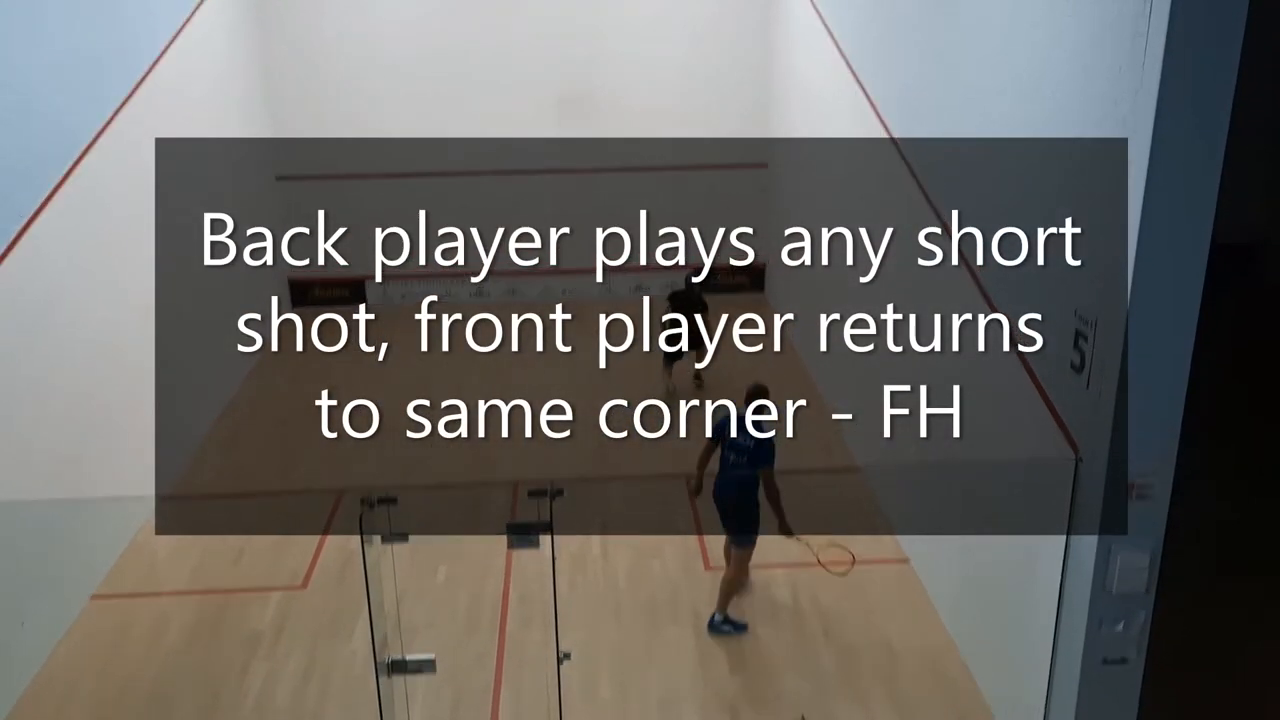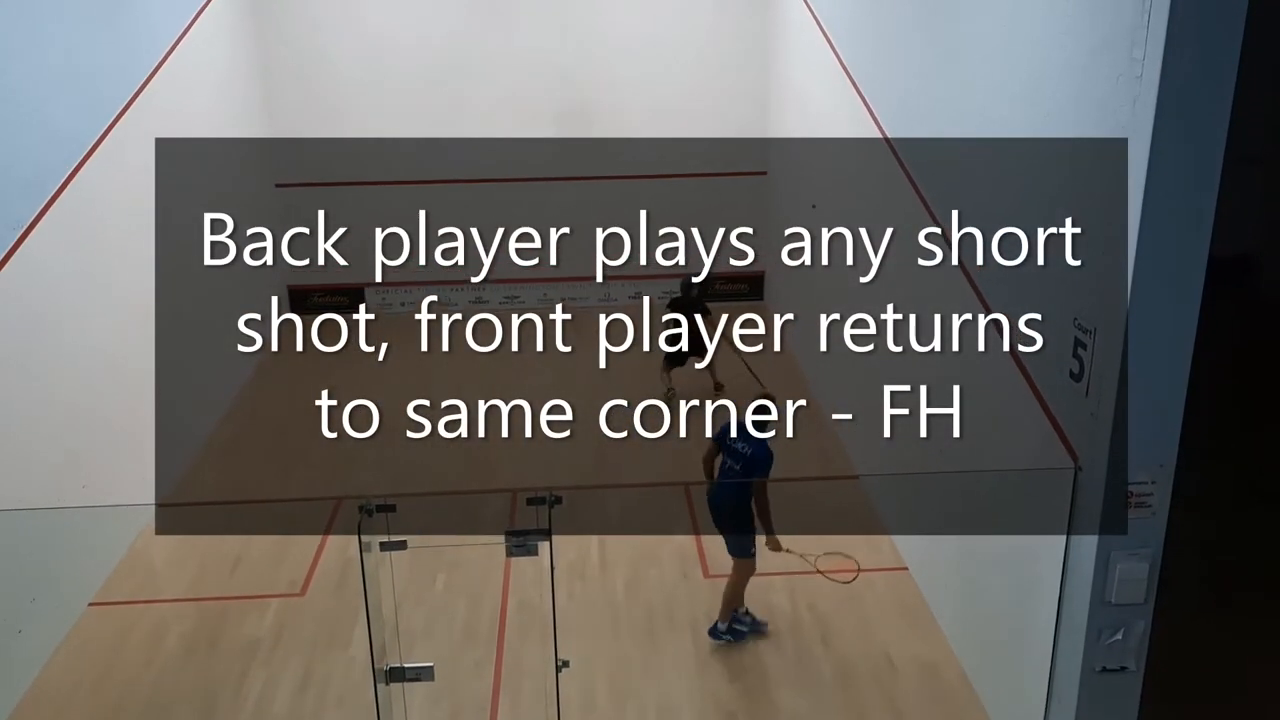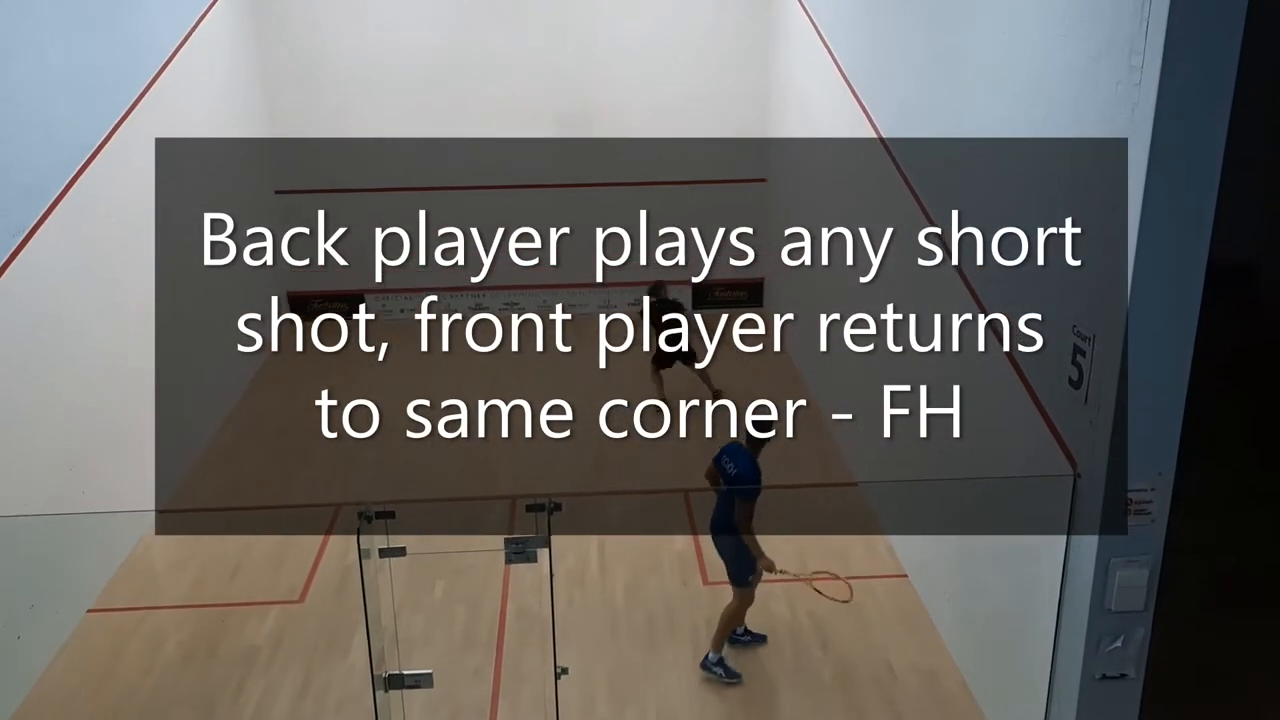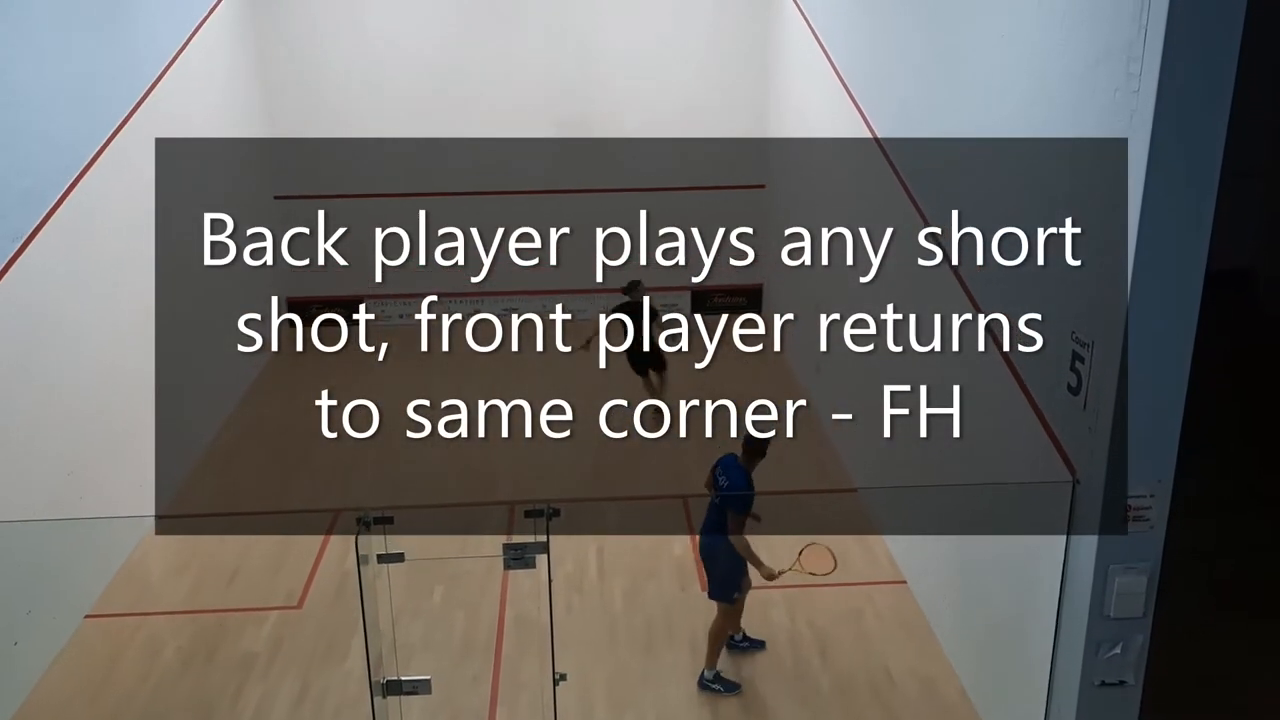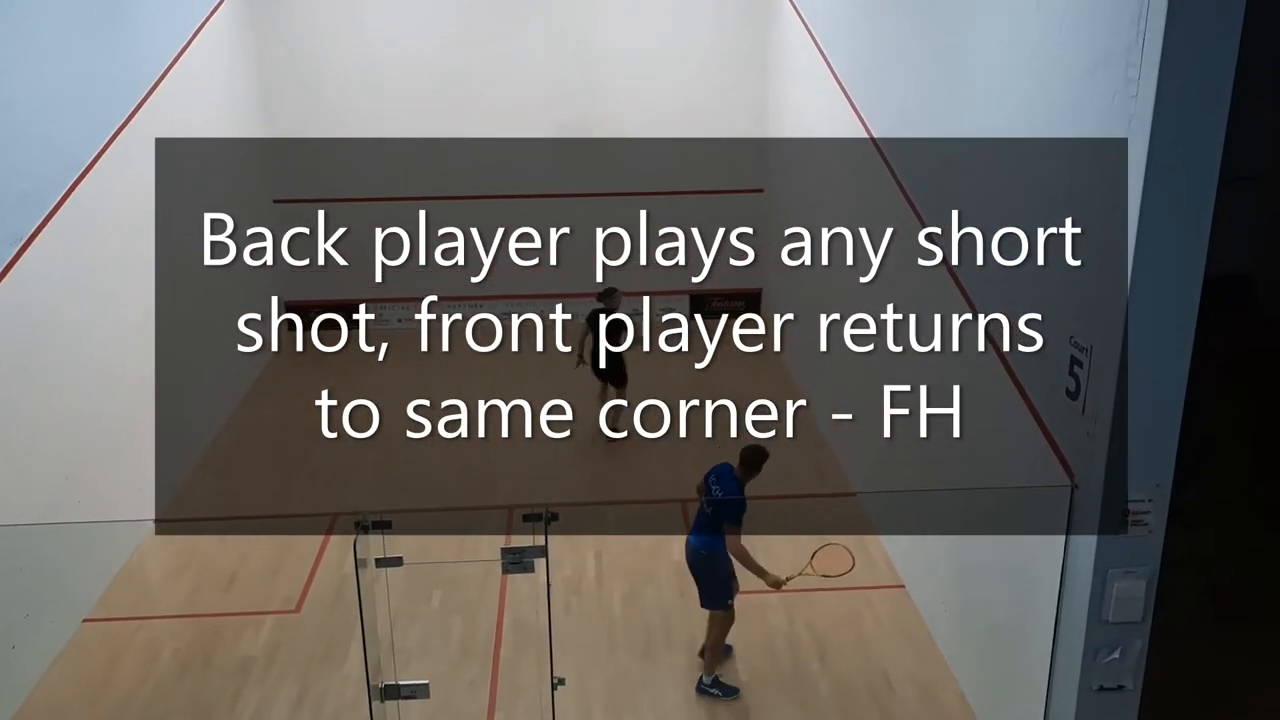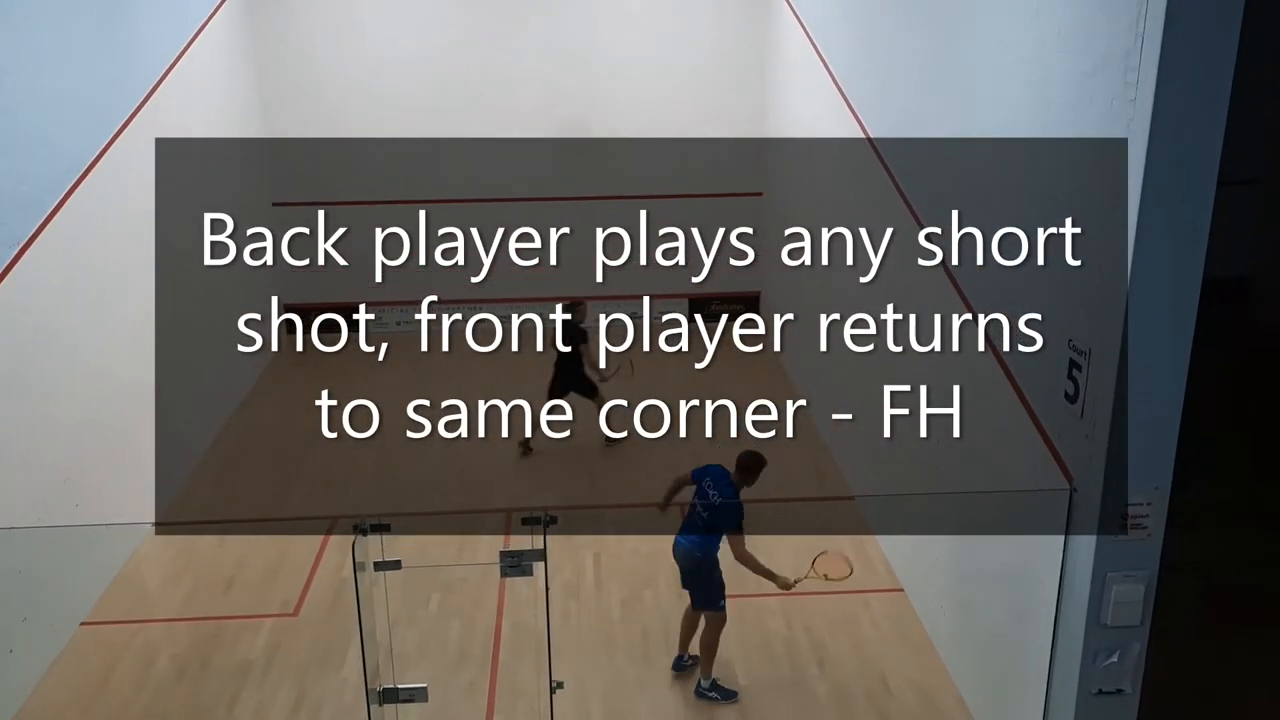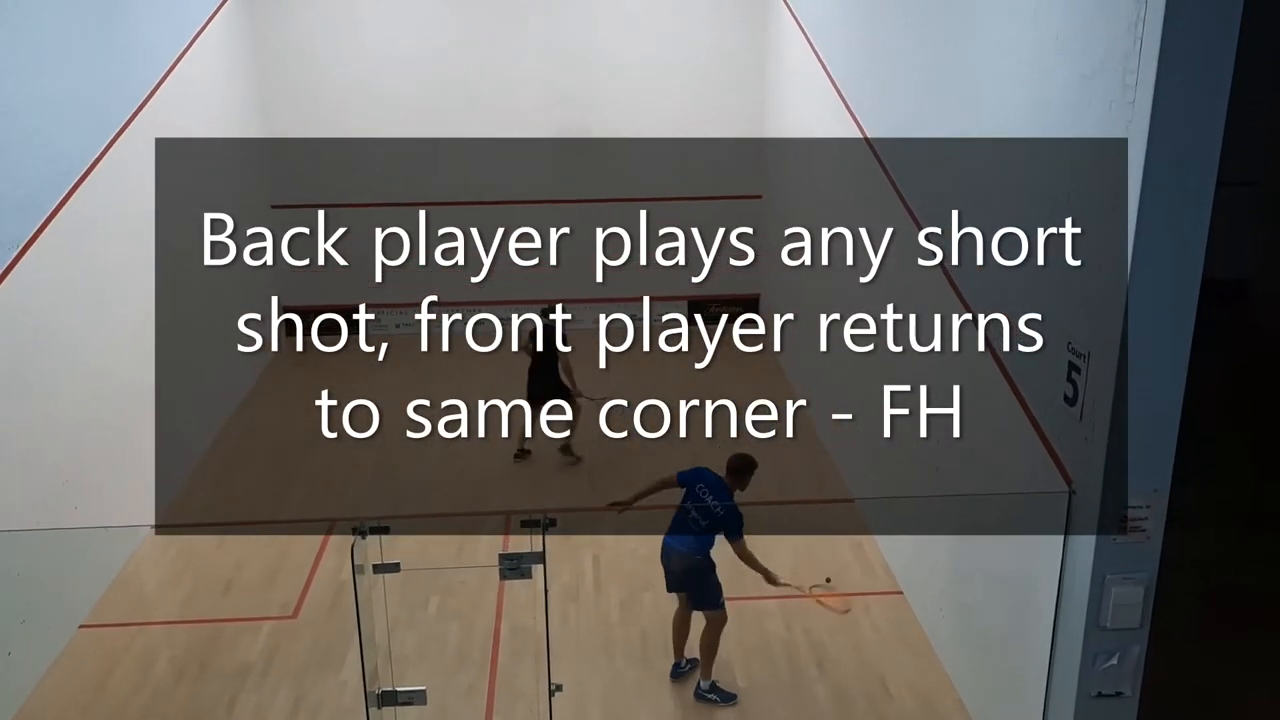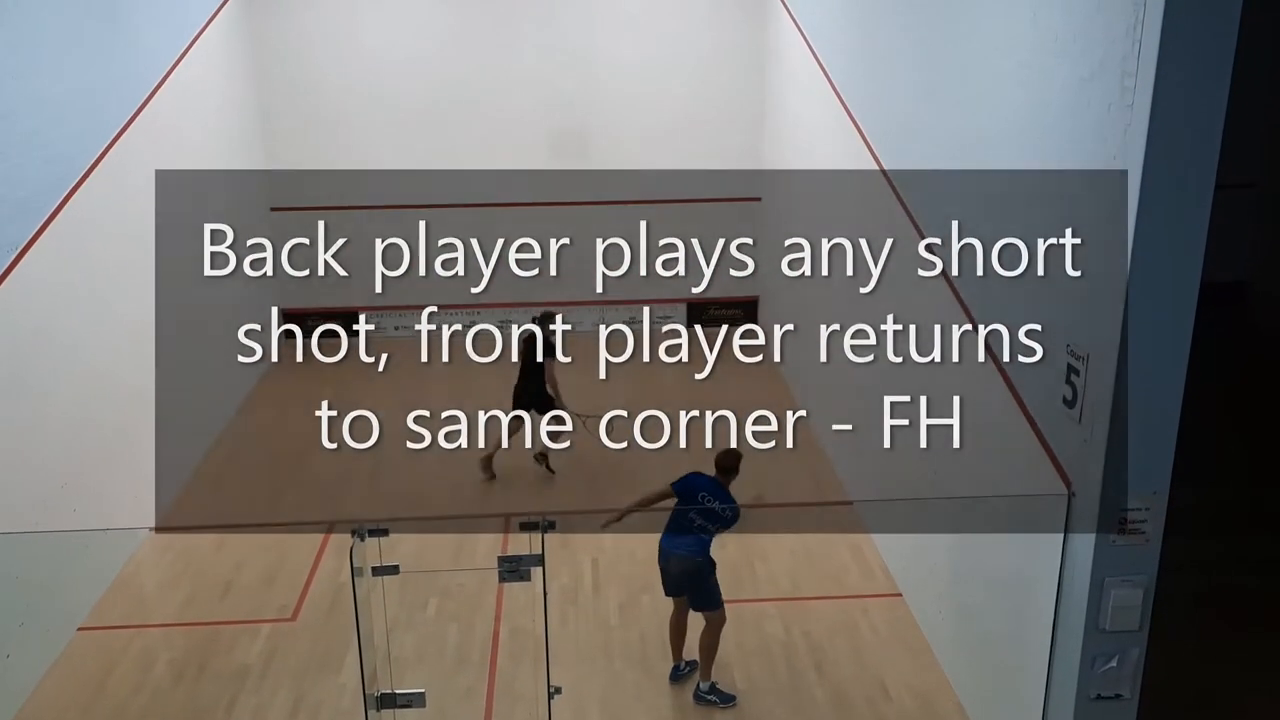
dt=0.2s
person 1, frame 1
left shoulder: (725, 423)
right shoulder: (764, 440)
left elbow: (705, 455)
right elbow: (768, 485)
left wrist: (697, 480)
right wrist: (782, 520)
left hip: (720, 492)
right hip: (743, 500)
left knee: (733, 536)
right knee: (740, 560)
left ankle: (736, 580)
right ankle: (719, 618)
person 1, frame 2
left shoulder: (730, 428)
right shoulder: (762, 451)
left elbow: (708, 458)
right elbow: (759, 497)
left wrist: (712, 483)
right wrist: (770, 534)
left hip: (717, 501)
right hip: (736, 509)
left knee: (741, 560)
right knee: (745, 568)
left ankle: (739, 613)
right ankle: (721, 626)
person 1, frame 3
left shoulder: (730, 449)
right shoulder: (750, 472)
left elbow: (710, 475)
right elbow: (742, 520)
right wrist: (761, 556)
left hip: (721, 526)
right hip: (731, 533)
left knee: (752, 577)
right knee: (744, 597)
left ankle: (738, 631)
right ankle: (713, 658)
person 1, frame 4
left shoulder: (727, 461)
right shoulder: (742, 486)
left elbow: (709, 485)
right elbow: (734, 535)
right wrist: (760, 566)
left hip: (712, 538)
right hip: (719, 546)
left knee: (742, 586)
right knee: (727, 611)
left ankle: (736, 637)
right ankle: (709, 676)
person 1, frame 5
left shoulder: (721, 470)
right shoulder: (734, 498)
left elbow: (700, 490)
right elbow: (734, 547)
right wrist: (765, 576)
left hip: (698, 545)
right hip: (706, 554)
left knee: (730, 590)
right knee: (724, 617)
left ankle: (710, 647)
right ankle: (707, 681)
person 1, frame 6
left shoulder: (712, 472)
right shoulder: (731, 506)
left elbow: (679, 481)
right elbow: (740, 553)
left wrist: (665, 502)
right wrist: (776, 579)
left hip: (682, 546)
right hip: (699, 557)
left knee: (697, 604)
right knee: (716, 619)
left ankle: (682, 658)
right ankle: (705, 684)
person 1, frame 7
left shoulder: (701, 476)
right shoulder: (731, 512)
left elbow: (662, 483)
right elbow: (742, 553)
left wrist: (630, 501)
right wrist: (767, 574)
left hip: (669, 549)
right hip: (693, 561)
left knee: (685, 604)
right knee: (717, 619)
left ankle: (679, 663)
right ankle: (705, 686)
person 1, frame 8
left shoulder: (695, 481)
right shoulder: (732, 510)
left elbow: (656, 497)
left wrist: (621, 514)
left hip: (667, 553)
right hip: (695, 563)
left knee: (680, 608)
right knee: (716, 620)
left ankle: (679, 666)
right ankle: (704, 688)
